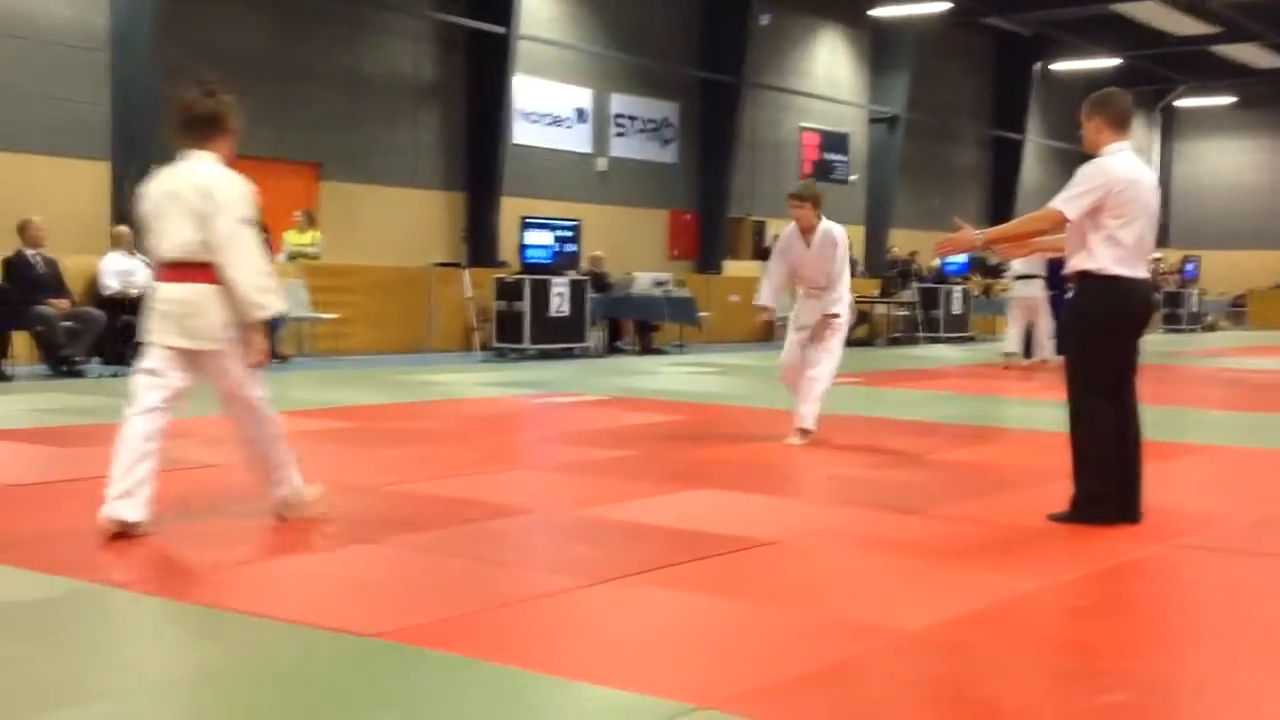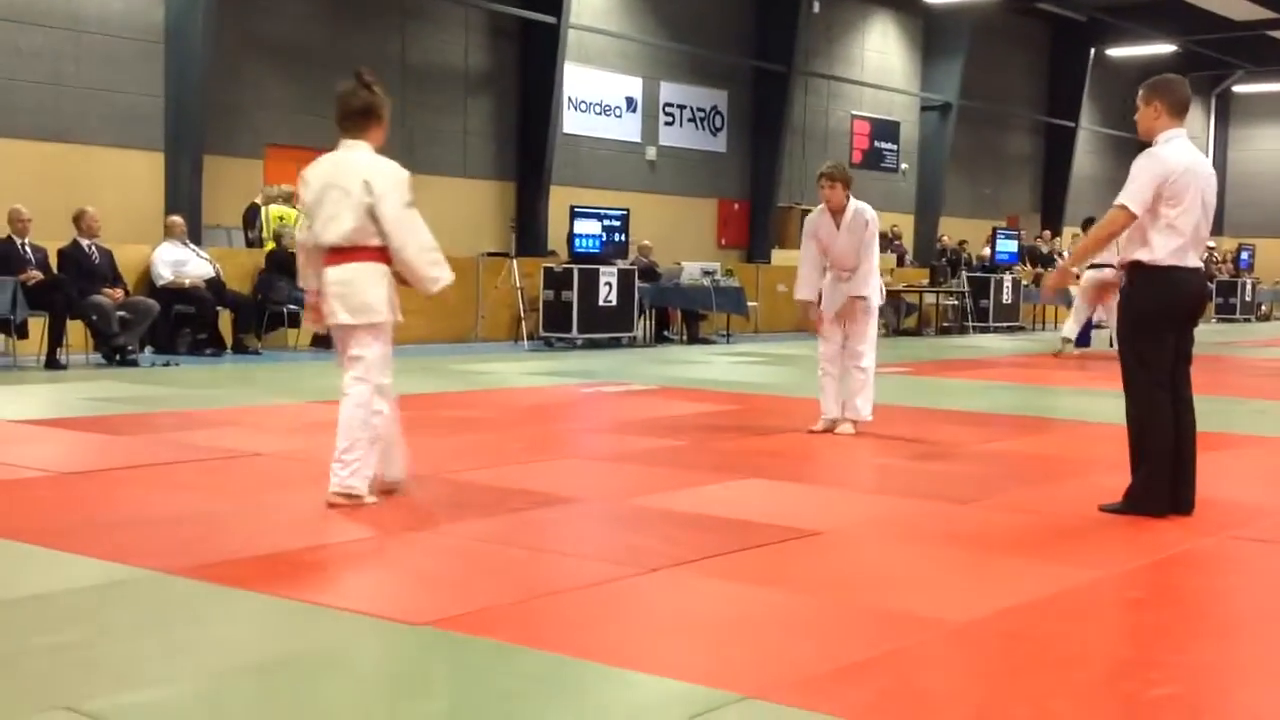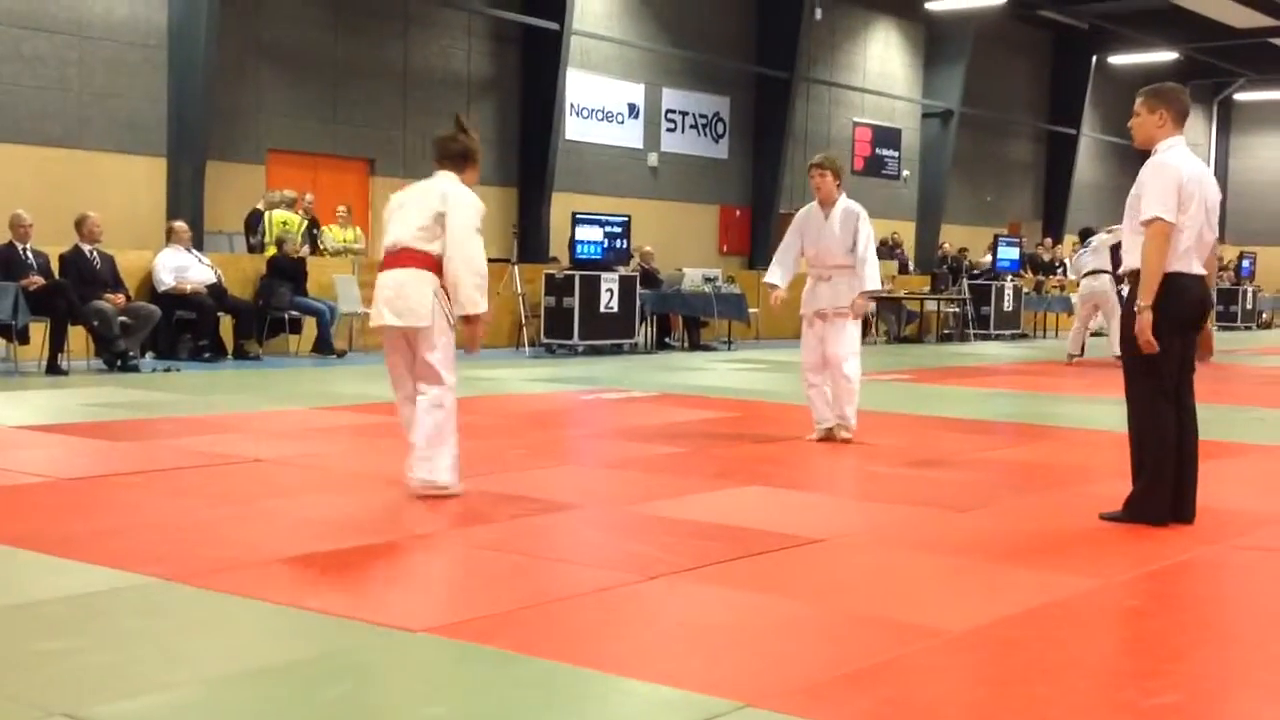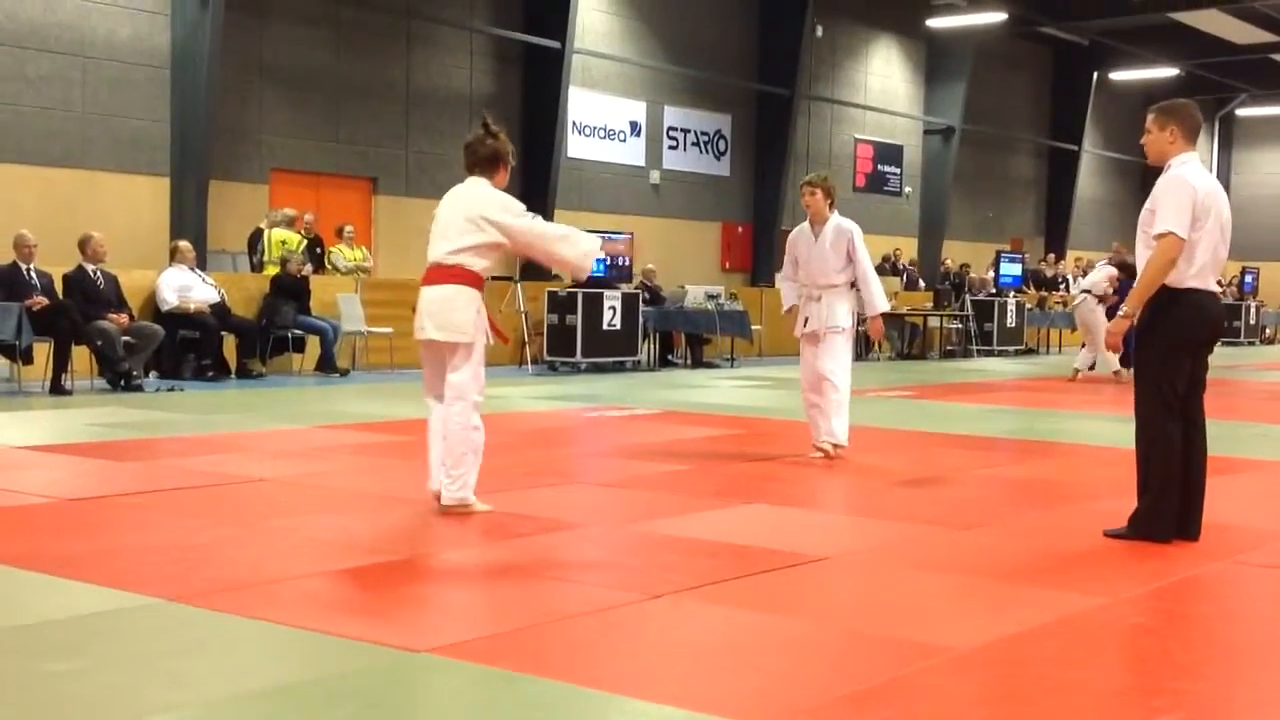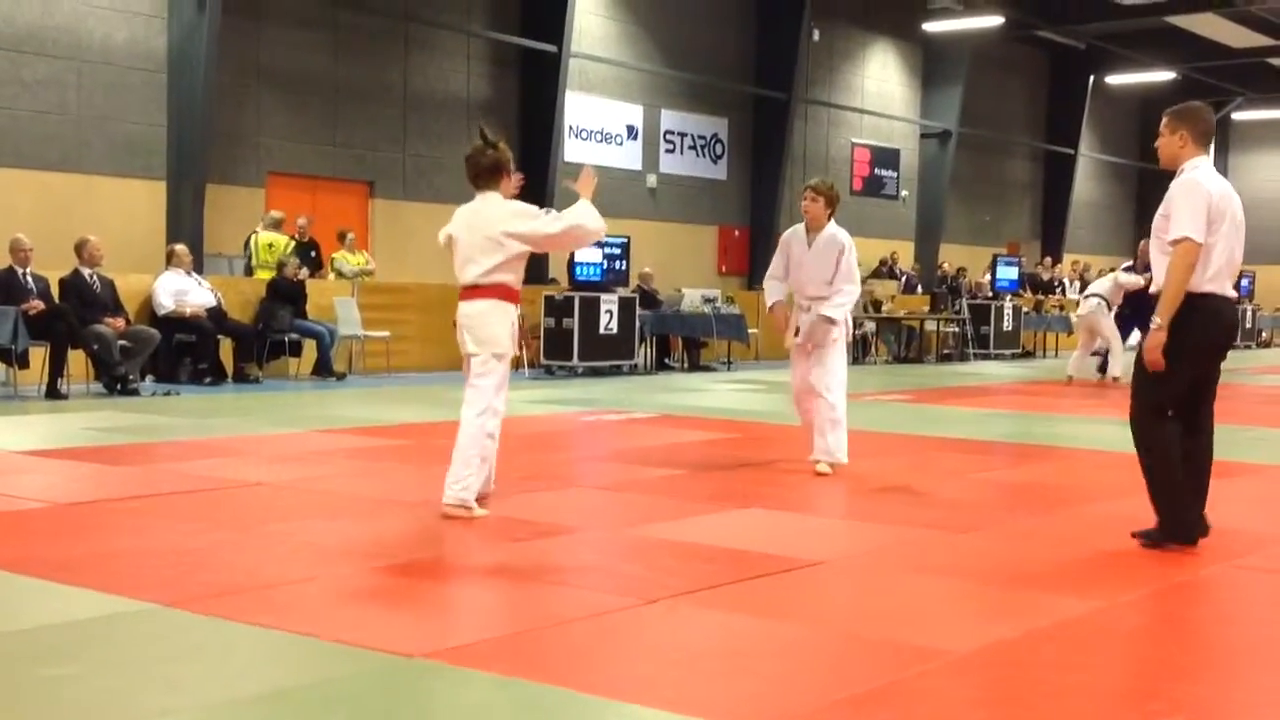
dt=0.4s
person 1, frame 1
left shoulder: (1103, 170)
right shoulder: (1142, 173)
left elbow: (1048, 219)
left wrist: (979, 238)
right wrist: (1035, 246)
left hip: (1101, 294)
right hip: (1131, 292)
left knee: (1091, 398)
right knee: (1118, 396)
left ankle: (1095, 503)
right ankle: (1123, 502)
person 1, frame 2
left shoulder: (1157, 159)
right shoulder: (1201, 162)
left elbow: (1118, 222)
left wrist: (1066, 266)
right wrist: (1126, 275)
left hip: (1155, 284)
right hip: (1188, 281)
left knee: (1147, 390)
right knee: (1173, 388)
left ankle: (1149, 494)
right ankle: (1177, 493)
person 1, frame 3
left shoulder: (1161, 165)
right shoulder: (1201, 170)
left elbow: (1158, 238)
right elbow: (1207, 250)
left wrist: (1143, 307)
right wrist: (1203, 318)
left hip: (1162, 293)
right hip: (1191, 291)
left knee: (1150, 398)
right knee: (1177, 397)
left ankle: (1151, 503)
right ankle: (1178, 503)
person 1, frame 4
left shoulder: (1177, 180)
right shoulder: (1211, 185)
left elbow: (1168, 254)
left wrist: (1126, 313)
left hip: (1175, 307)
right hip: (1205, 306)
left knee: (1157, 415)
right knee: (1186, 414)
left ankle: (1154, 519)
right ankle: (1183, 520)
person 1, frame 5
left shoulder: (1190, 184)
right shoulder: (1225, 189)
left elbow: (1185, 259)
left wrist: (1159, 325)
left hip: (1191, 313)
right hip: (1220, 312)
left knee: (1149, 413)
right knee: (1192, 419)
left ankle: (1180, 517)
right ankle: (1183, 520)
person 2, frame 1
left shoulder: (157, 184)
right shoulder: (226, 185)
right elbow: (242, 259)
right wrist: (257, 321)
left hip: (167, 301)
right hip: (213, 304)
left knee: (151, 403)
right knee: (250, 406)
left ankle: (122, 508)
right ankle: (290, 496)
person 2, frame 2
left shoulder: (316, 171)
right shoulder: (384, 172)
left elbow: (308, 239)
right elbow: (406, 235)
left wrist: (312, 290)
right wrist: (441, 279)
left hip: (335, 280)
right hip: (369, 280)
left knee: (369, 376)
right knee: (365, 384)
left ankle: (385, 468)
right ankle: (347, 483)
person 2, frame 3
left shoulder: (406, 194)
right shoulder: (462, 196)
right elbow: (464, 256)
right wrist: (472, 313)
left hip: (387, 286)
right hip: (419, 288)
left knee: (410, 387)
right knee: (437, 385)
left ankle: (427, 472)
right ankle: (432, 474)
person 2, frame 4
left shoulder: (454, 197)
right shoulder: (495, 203)
right elbow: (548, 240)
right wrist: (598, 247)
left hip: (431, 296)
right hip: (459, 300)
left knee: (441, 399)
right knee: (462, 400)
left ankle: (444, 484)
right ankle: (456, 494)
person 2, frame 5
left shoulder: (462, 216)
right shoulder: (515, 214)
right elbow: (580, 227)
right wrist: (585, 197)
left hip: (469, 310)
right hip: (496, 312)
left knee: (479, 403)
right knee: (484, 408)
left ankle: (476, 485)
right ankle: (458, 496)
person 3, frame 1
left shoulder: (835, 235)
right shoulder: (789, 237)
left elbow: (840, 279)
right elbow: (775, 273)
left wrist: (828, 319)
right wrist: (766, 308)
left hip: (831, 307)
right hip: (805, 302)
left knee: (817, 366)
right knee: (790, 363)
left ankle: (803, 426)
right ankle: (806, 413)
person 3, frame 2
left shoulder: (865, 215)
right shoulder: (814, 220)
left elbow: (868, 261)
right elbow: (810, 262)
left wrist: (855, 300)
right wrist: (810, 303)
left hip: (863, 290)
right hip: (834, 286)
left knee: (859, 354)
right knee: (829, 354)
left ankle: (853, 416)
right ankle: (830, 416)
person 3, frame 3
left shoulder: (854, 212)
right shoulder: (804, 216)
left elbow: (865, 255)
right elbow: (788, 253)
left wrist: (863, 294)
right wrist: (777, 285)
left hip: (845, 290)
right hip: (815, 290)
left knee: (841, 358)
right knee: (813, 361)
left ankle: (844, 422)
right ankle: (824, 423)
person 3, frame 4
left shoulder: (847, 230)
right shoulder: (797, 235)
left elbow: (865, 273)
right elbow: (788, 277)
left wrist: (875, 314)
right wrist: (794, 307)
left hip: (837, 308)
right hip: (809, 309)
left knee: (831, 373)
right knee: (810, 381)
left ankle: (833, 438)
right ankle: (823, 440)
person 3, frame 5
left shoulder: (840, 240)
right shoulder: (790, 237)
left elbow: (849, 289)
right elbow: (774, 277)
left wrist: (824, 318)
right wrist: (777, 305)
left hip: (830, 322)
right hip: (800, 318)
left knee: (828, 388)
right knee: (802, 389)
left ankle: (829, 455)
right ankle: (824, 441)
